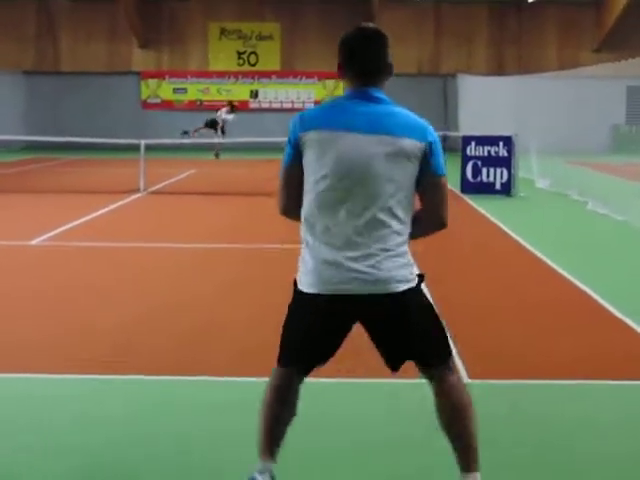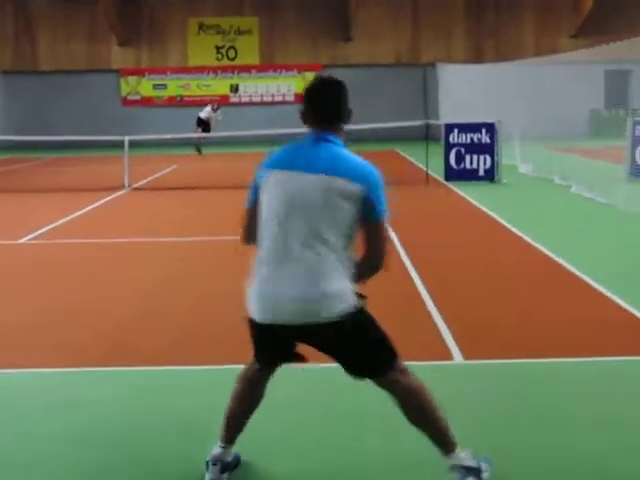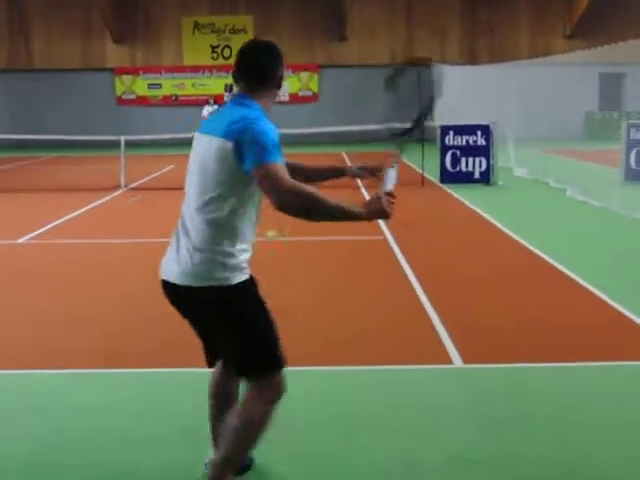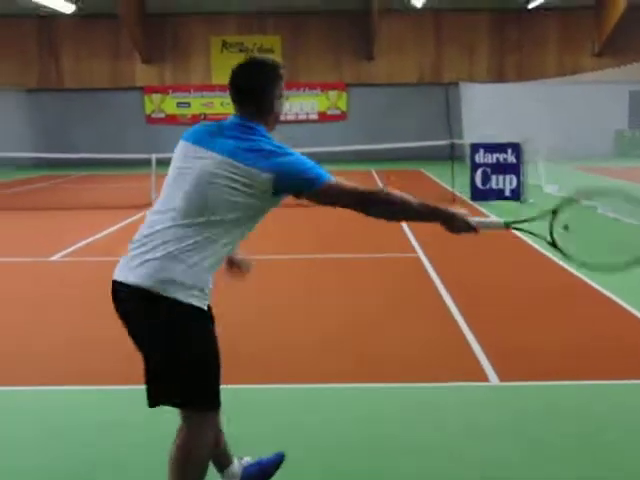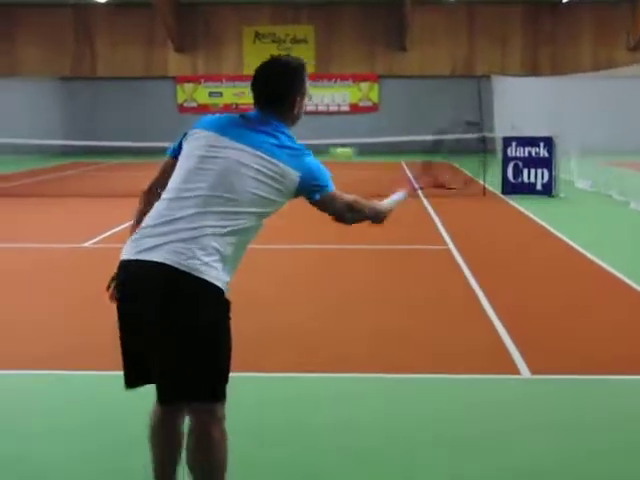
dt=0.3s
person 1, frame 1
left shoulder: (307, 124)
right shoulder: (420, 131)
left elbow: (287, 206)
right elbow: (436, 218)
left hip: (321, 281)
right hip: (392, 282)
left knee: (286, 374)
right knee: (444, 374)
person 1, frame 2
left shoulder: (269, 166)
right shoulder: (362, 172)
right elbow: (376, 258)
left hip: (268, 305)
right hip: (326, 305)
left knee: (261, 365)
right knee: (394, 375)
person 1, frame 3
left shoulder: (215, 121)
right shoulder: (253, 126)
left elbow: (275, 173)
right elbow: (284, 196)
left wrist: (343, 171)
right wrist: (361, 211)
left hip: (181, 274)
right hip: (218, 276)
left knee: (231, 359)
right knee: (267, 383)
person 1, frame 4
left shoulder: (195, 135)
right shoulder: (278, 161)
right elbow: (365, 198)
right wrist: (439, 214)
left hip: (131, 279)
right hip: (172, 292)
left knee: (199, 400)
right knee: (198, 414)
person 1, frame 5
left shoulder: (204, 127)
right shoulder: (297, 162)
left elbow: (152, 195)
right elbow: (345, 210)
right wrist: (377, 209)
left hip: (137, 265)
right hip: (194, 280)
left knee: (171, 401)
right knee: (206, 410)
